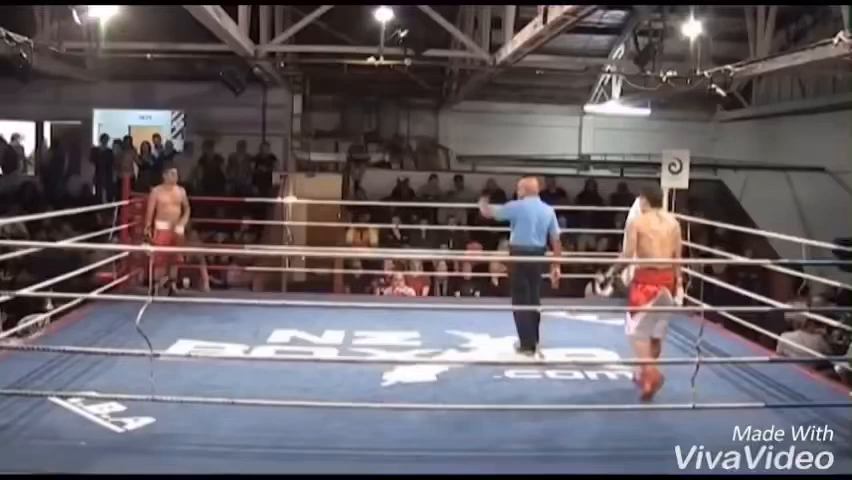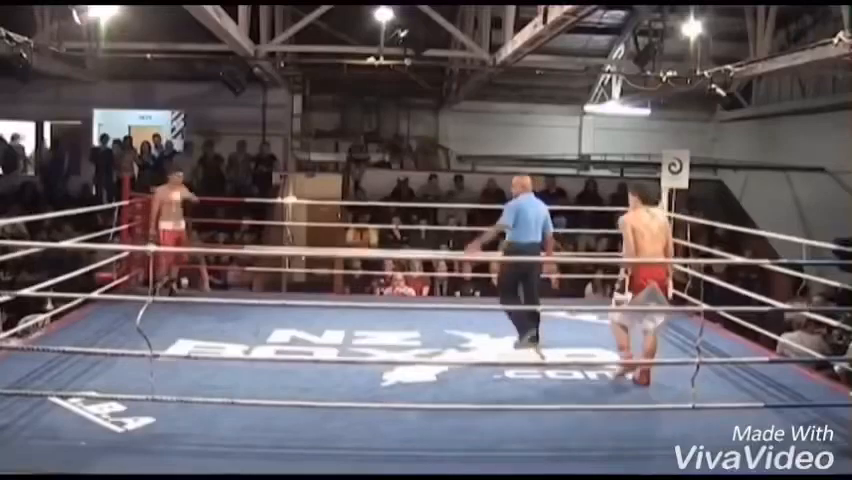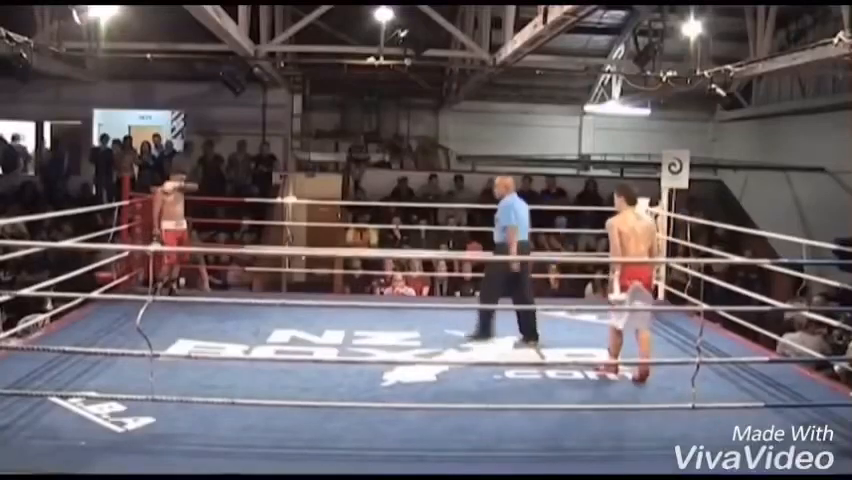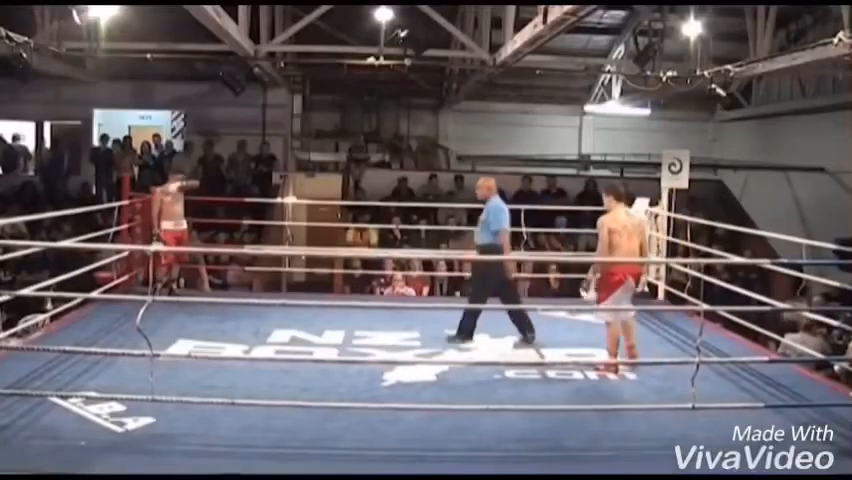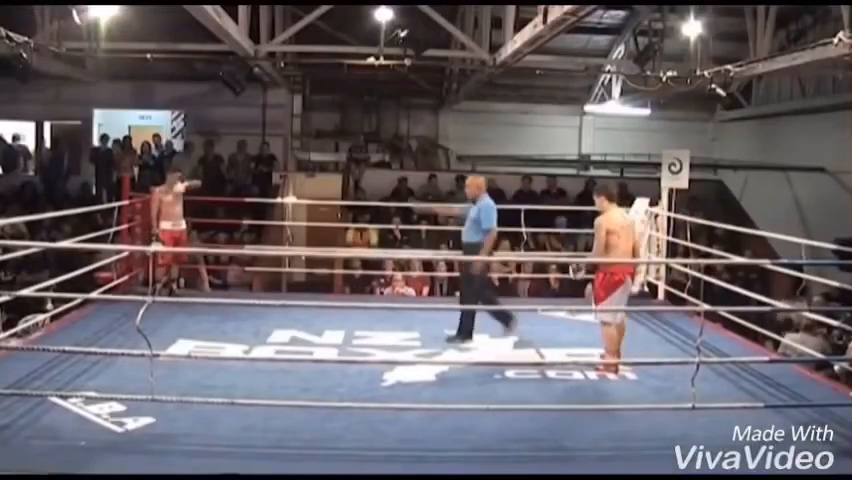
dt=0.2s
person 1, frame 1
left shoulder: (636, 223)
right shoulder: (673, 223)
left elbow: (628, 255)
right elbow: (677, 257)
left wrist: (611, 272)
right wrist: (678, 283)
left hip: (646, 279)
right hip: (667, 279)
left knee: (638, 332)
right knee: (656, 331)
left ankle: (651, 374)
right ankle: (646, 375)
person 1, frame 2
left shoulder: (627, 219)
right shoulder: (663, 218)
left elbow: (629, 251)
right elbow: (669, 252)
left wrist: (625, 275)
right wrist: (668, 275)
left hip: (639, 273)
right hip: (659, 273)
left knee: (620, 320)
right knee: (652, 326)
left ankle: (627, 359)
right ankle: (645, 372)
person 1, frame 3
left shoulder: (614, 222)
right shoulder: (648, 221)
left elbow: (616, 254)
right elbow: (653, 253)
left wrist: (615, 278)
left hip: (626, 274)
right hip: (645, 274)
left knee: (617, 323)
right knee: (642, 323)
left ankle: (612, 364)
right ankle: (644, 365)
person 1, frame 4
left shoulder: (606, 220)
right shoulder: (638, 219)
left elbow: (602, 252)
right elbow: (645, 250)
left wrist: (592, 274)
right wrist: (642, 272)
left hip: (614, 271)
right hip: (634, 270)
left knee: (611, 317)
right knee: (625, 311)
left ankle: (613, 363)
right ankle: (631, 349)
person 1, frame 5
left shoulder: (602, 221)
right shoulder: (628, 217)
left elbow: (598, 252)
right elbow: (636, 249)
right wrist: (634, 270)
left hip: (611, 271)
right hip: (627, 270)
left knee: (605, 318)
right knee: (618, 312)
left ankle: (611, 362)
right ankle: (614, 354)
person 2, frame 1
left shoulder: (517, 206)
right shoulder: (549, 210)
left elbow: (489, 213)
right elbow: (556, 240)
left wrist: (482, 204)
right wrist: (556, 265)
left hip: (519, 256)
right hip: (538, 257)
left knee: (521, 301)
right knee: (534, 298)
left ankle: (527, 344)
right ankle: (532, 340)
person 2, frame 2
left shoulder: (515, 204)
right shoulder: (542, 206)
left elbow: (499, 227)
right elbow: (549, 236)
left wrist: (477, 243)
right wrist: (548, 259)
left hip: (515, 252)
right hip: (534, 253)
left knee: (507, 294)
right knee: (531, 296)
left ankle: (525, 328)
right ankle: (532, 336)
person 2, frame 3
left shoulder: (506, 204)
right shoulder: (521, 204)
left elbow: (511, 230)
left wrist: (512, 256)
left hip: (506, 252)
right hip: (522, 250)
left knee: (489, 292)
right knee: (523, 296)
left ankle: (485, 331)
right ankle: (530, 336)
person 2, frame 4
left shoulder: (494, 206)
right shoulder: (493, 205)
left elbow: (503, 234)
left wrist: (508, 259)
left hip: (491, 255)
right hip: (490, 254)
left knee: (477, 294)
right knee: (509, 296)
left ankle: (465, 333)
right ankle: (527, 332)
person 2, frame 5
left shoulder: (485, 206)
right shoulder: (476, 205)
left elbow: (492, 233)
right elbow: (454, 210)
left wrist: (480, 257)
left hip: (476, 253)
right hip: (472, 252)
left knee: (468, 294)
right knee: (481, 291)
left ankle: (464, 334)
right ankle: (506, 318)
person 3, frame 1
left shoulder: (181, 191)
right shoulder: (156, 191)
left elbow: (187, 209)
right elbow: (150, 212)
left wrist: (183, 223)
right wrist: (147, 229)
left hip: (177, 228)
right hip: (162, 228)
left knee: (175, 259)
right knee: (159, 259)
left ankle: (172, 286)
right ankle: (156, 287)
person 3, frame 2
left shoulder: (182, 190)
right shoulder: (160, 191)
left elbow: (196, 199)
right elbow: (154, 212)
left wrist: (185, 195)
right wrist: (152, 230)
left hip: (180, 227)
right hip: (166, 228)
left knee: (176, 259)
right knee: (166, 259)
left ankle: (172, 286)
right ankle: (159, 285)
person 3, frame 3
left shoulder: (180, 189)
right shoulder: (160, 191)
left elbow: (195, 187)
right elbow: (155, 212)
left wrist: (180, 184)
right wrist: (156, 230)
left hip: (182, 226)
right hip: (168, 228)
left knee: (178, 259)
right knee: (169, 259)
left ankle: (172, 286)
right ankle: (159, 285)
person 3, frame 4
left shoulder: (180, 188)
right shoulder: (160, 191)
left elbow: (196, 183)
right elbow: (155, 213)
left wrist: (181, 184)
right wrist: (156, 229)
left hip: (182, 227)
right hip: (167, 227)
left knee: (178, 259)
right knee: (167, 259)
left ankle: (173, 286)
right ankle: (158, 286)
person 3, frame 5
left shoulder: (179, 188)
right shoulder: (158, 191)
left elbow: (198, 183)
right elbow: (153, 213)
left wrist: (186, 183)
right wrist: (155, 230)
left hip: (181, 227)
right hip: (166, 228)
left knee: (177, 259)
right knee: (164, 259)
left ankle: (172, 287)
right ankle: (157, 287)
